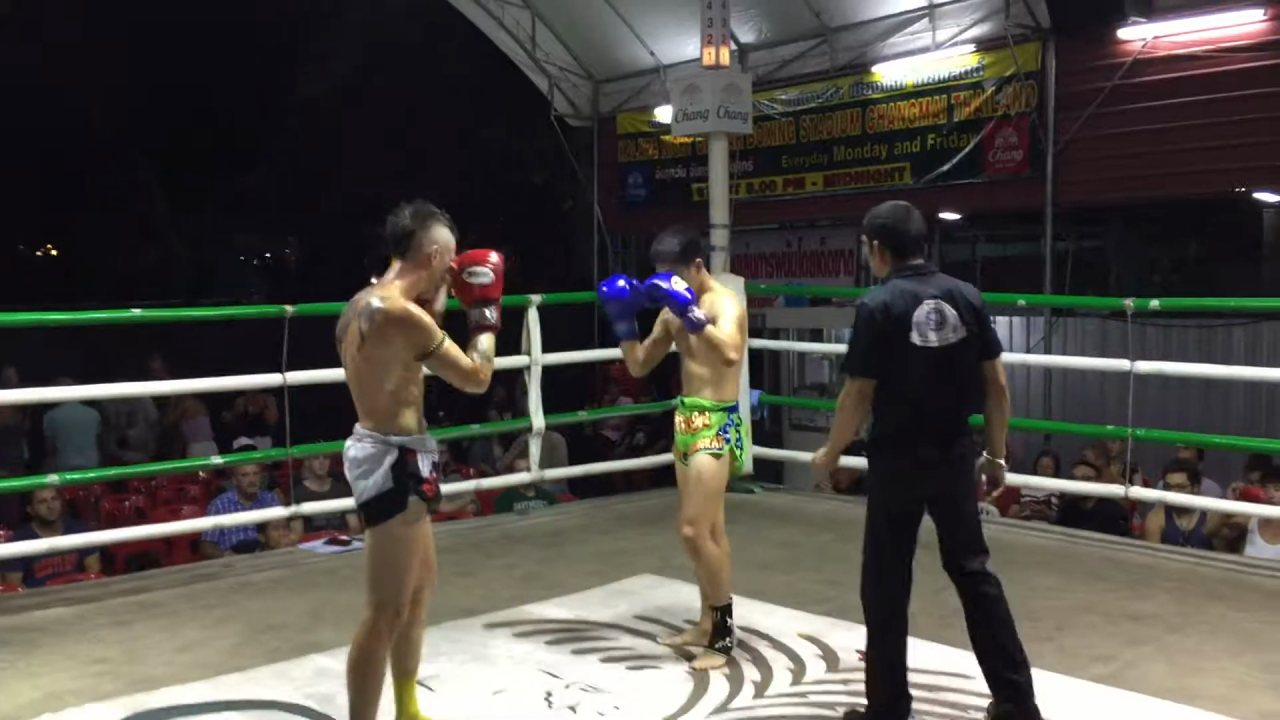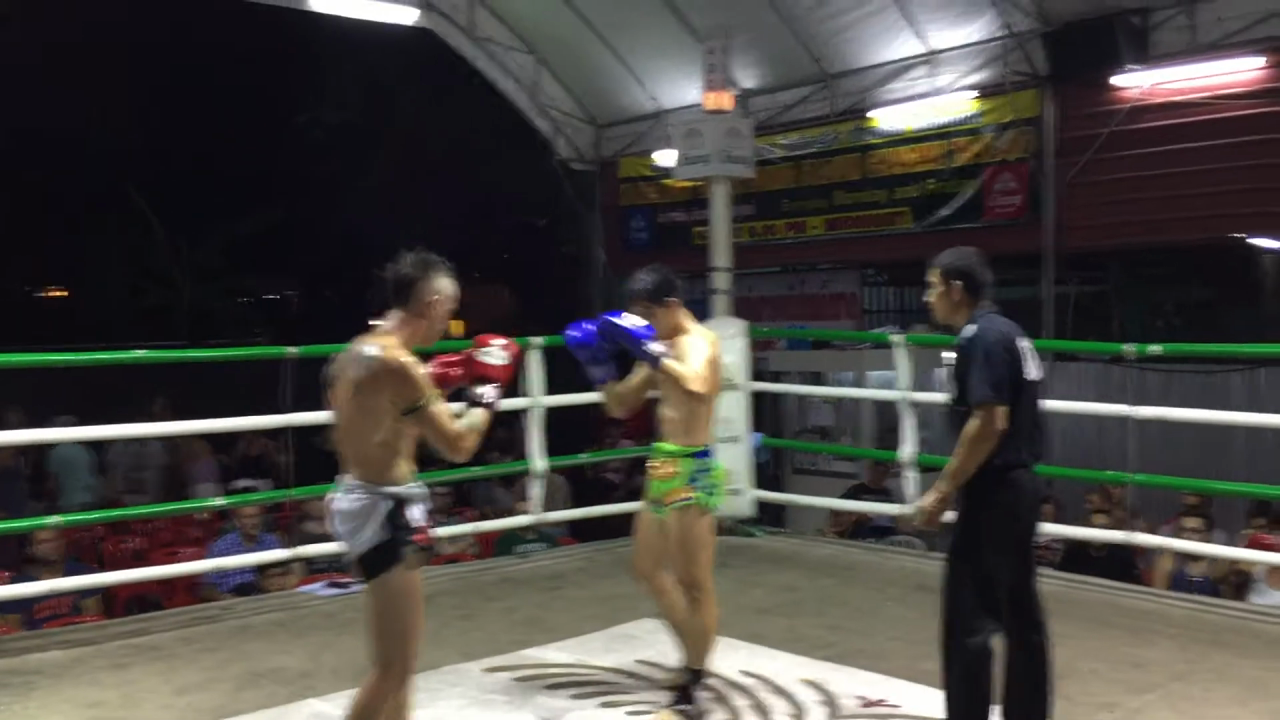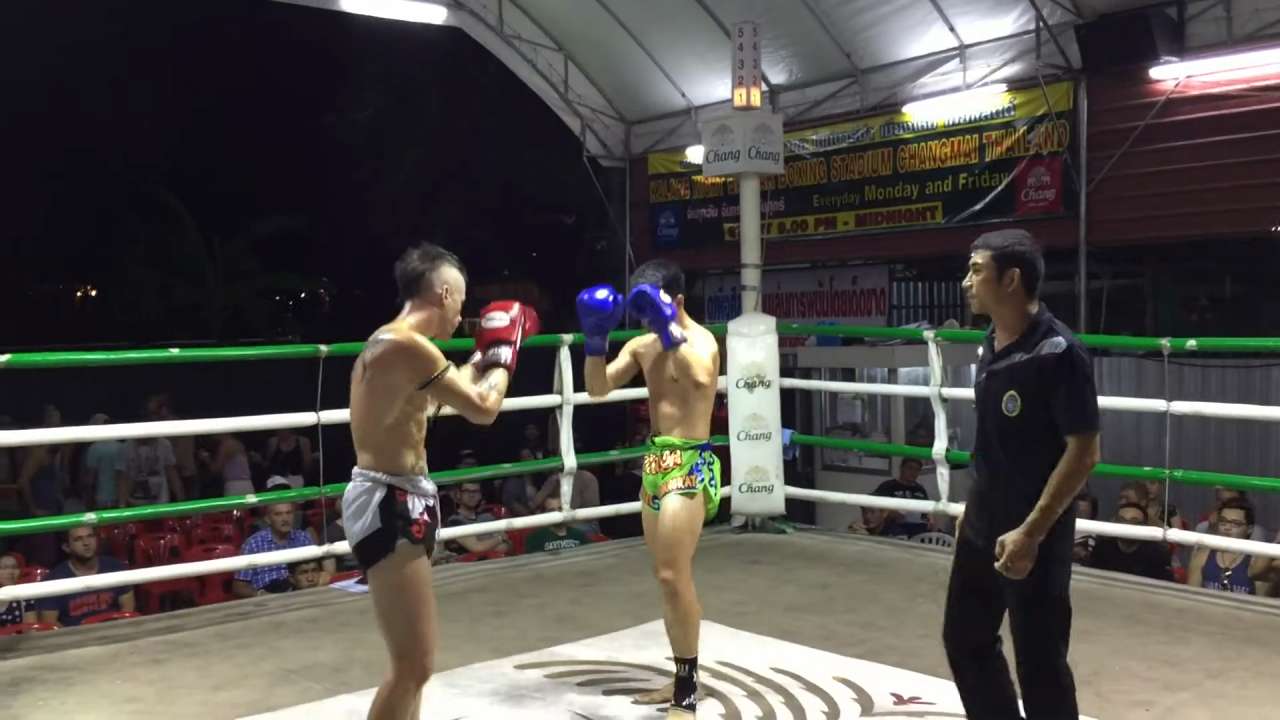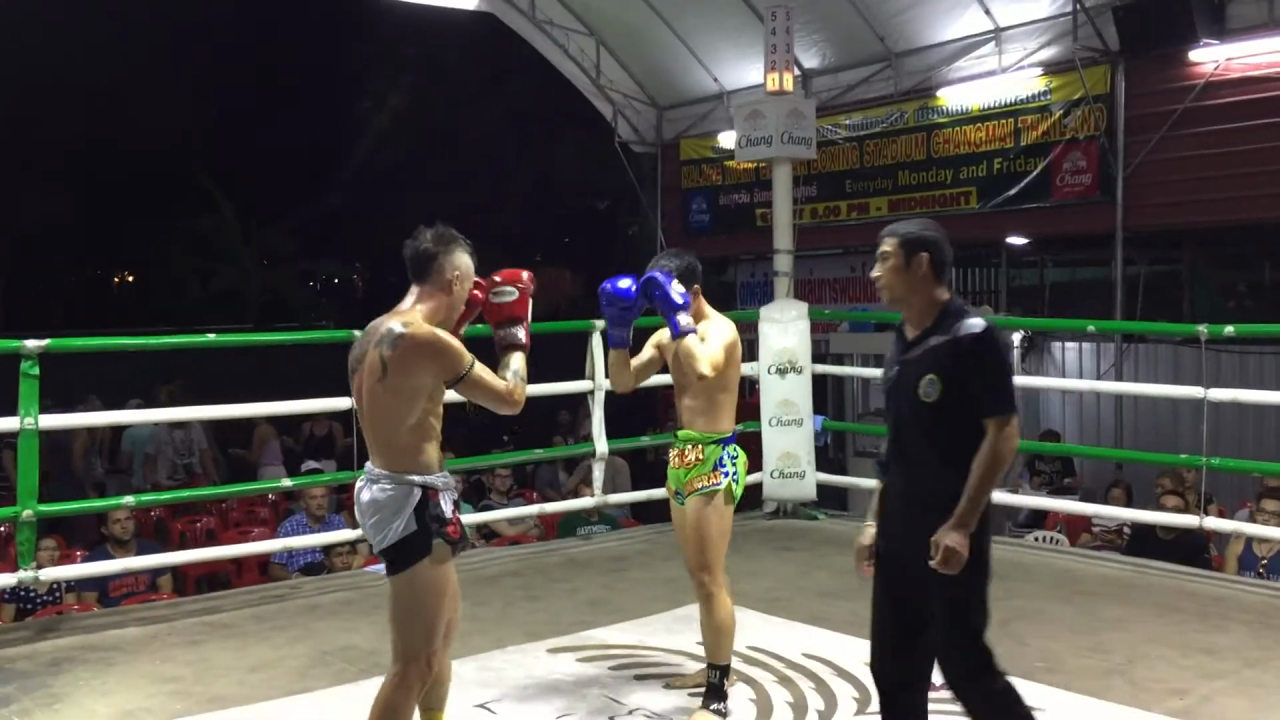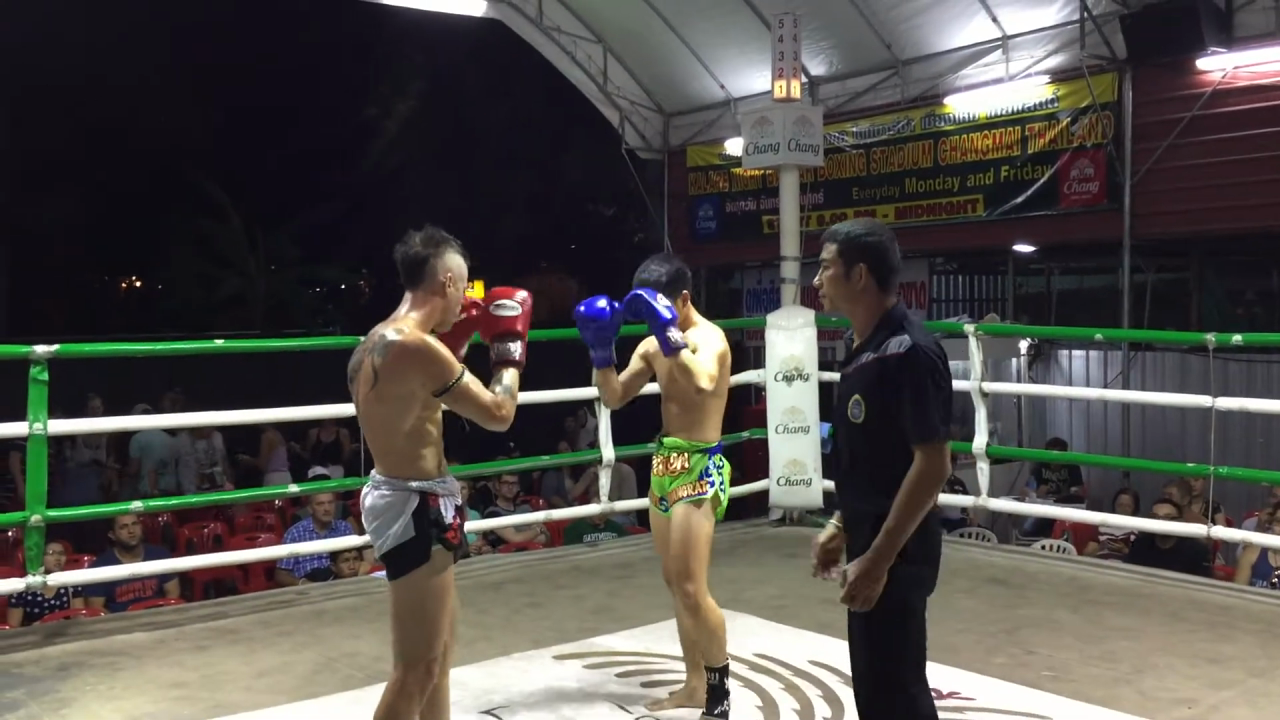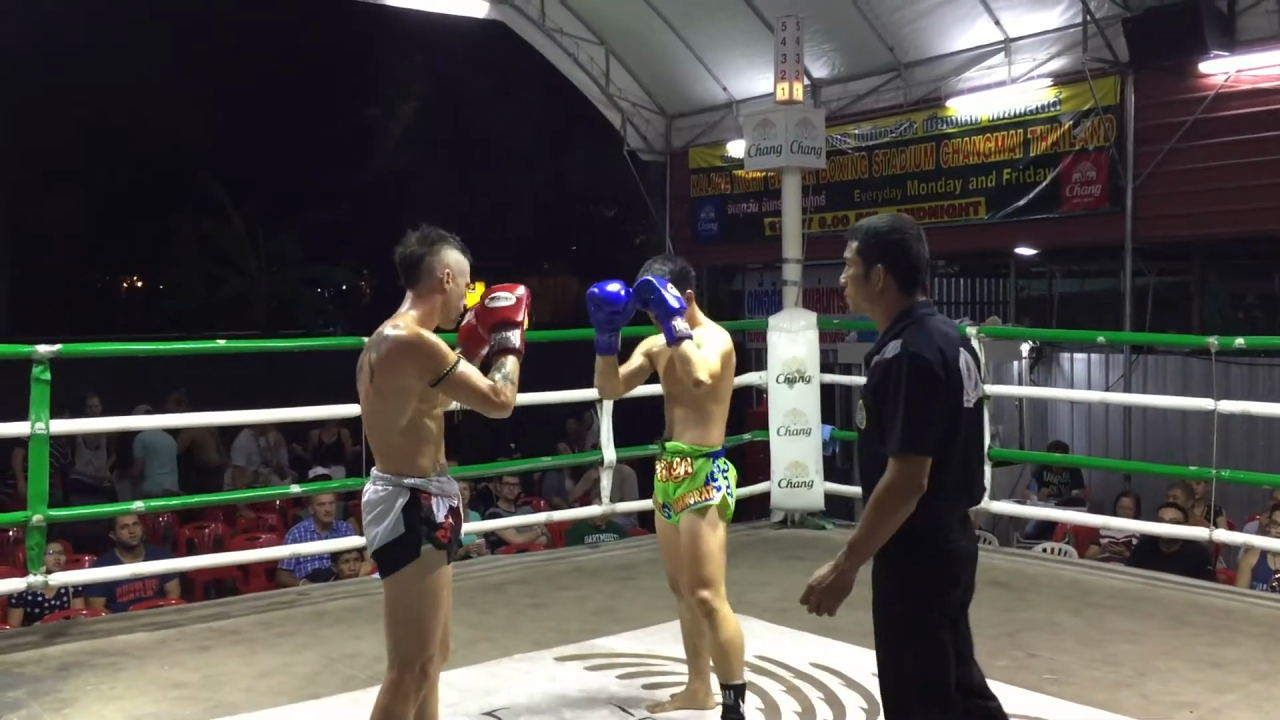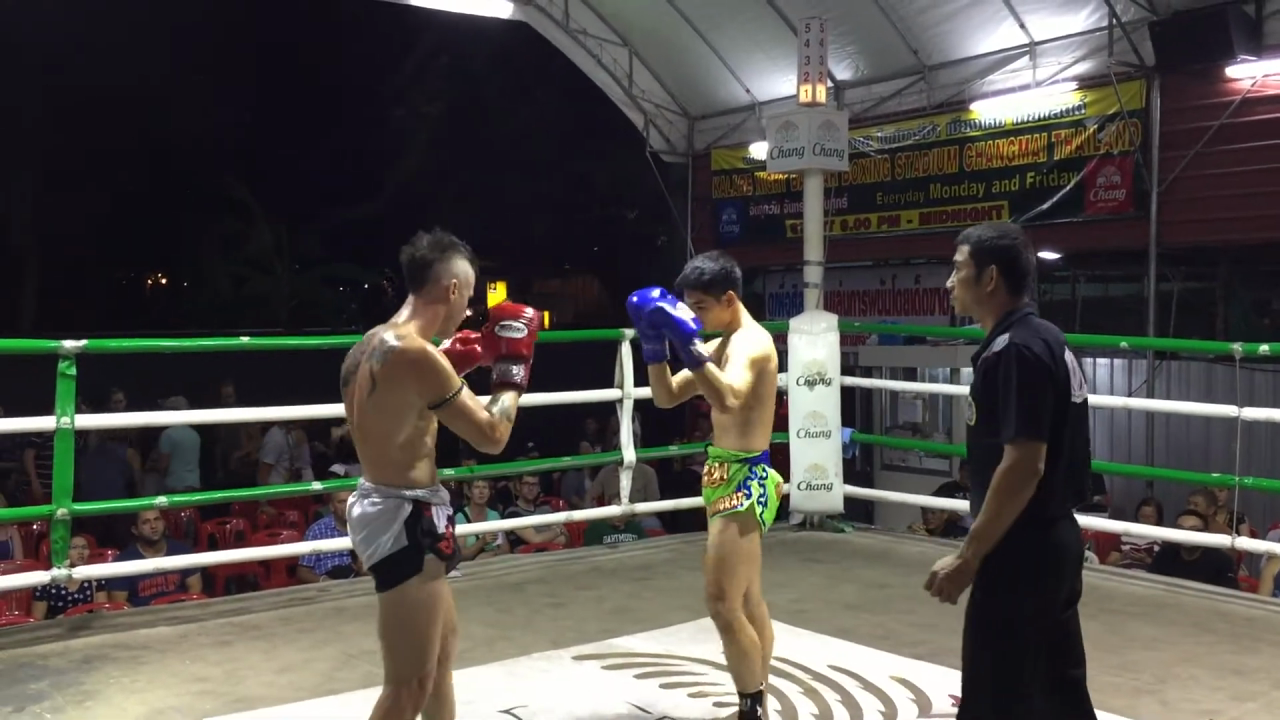
dt=0.7s
person 1, frame 1
left shoulder: (877, 306)
right shoulder: (967, 297)
left elbow: (858, 395)
right elbow: (996, 385)
left wrist: (831, 450)
right wrist: (996, 451)
left hip: (897, 458)
right hip: (954, 453)
left knee: (886, 584)
right knee: (972, 569)
person 1, frame 2
left shoulder: (980, 337)
right shoulder: (1008, 334)
left elbow: (990, 423)
left wrist: (941, 490)
left hip: (993, 493)
right hip: (1019, 488)
left knee: (969, 621)
right knee: (1020, 616)
person 1, frame 3
left shoulder: (1059, 352)
right shoulder: (992, 345)
left elbow: (1082, 452)
left wrist: (1031, 533)
left hip: (1036, 528)
right hip: (987, 518)
left knee: (1039, 655)
right knee: (964, 636)
person 1, frame 4
left shoulder: (974, 337)
right shoulder: (901, 341)
left elbow: (1002, 437)
left wrist: (960, 525)
right wrist: (876, 520)
left hip: (952, 530)
right hip: (900, 525)
left knee: (965, 663)
right knee: (893, 664)
person 1, frame 5
left shoulder: (908, 351)
right shoulder: (862, 345)
left elbow: (932, 464)
left wrist: (879, 558)
right wrist: (841, 523)
left hip: (895, 548)
right hip: (870, 537)
right knee: (874, 680)
person 1, frame 6
left shoulder: (907, 354)
right shoulder: (945, 336)
left elbow: (907, 479)
left wrist: (844, 566)
left hip: (917, 553)
right hip: (948, 542)
person 1, frame 7
left shoulder: (1014, 349)
right shoulder: (1044, 340)
left elbow: (1023, 465)
left wrist: (968, 556)
left hip: (1022, 552)
right hip: (1054, 542)
person 2, frame 1
left shoulder: (364, 303)
right shoulder: (400, 313)
right elbow: (476, 377)
left wrist: (437, 300)
right wrist: (486, 310)
left hip: (387, 452)
right hip: (395, 460)
left knee: (420, 585)
right knee: (387, 610)
person 2, frame 2
left shoulder: (355, 352)
right shoulder: (396, 365)
right elbow: (458, 445)
left wrist: (430, 383)
right wrist: (486, 388)
left hip: (358, 500)
right hip: (383, 512)
left knee: (401, 649)
right knee: (393, 666)
person 2, frame 3
left shoulder: (388, 343)
right shoulder: (407, 345)
left elbow: (442, 394)
right elbow: (483, 408)
left wrist: (488, 354)
right wrist: (503, 349)
left hip: (392, 501)
right hip: (391, 505)
left knee: (418, 646)
right knee: (413, 662)
person 2, frame 4
left shoulder: (375, 333)
right shoulder: (425, 339)
right elbow: (510, 399)
left wrist: (458, 323)
right wrist: (513, 327)
left hip: (387, 488)
right hip: (413, 500)
left knee: (443, 619)
right knee: (416, 661)
person 2, frame 5
left shoulder: (377, 341)
right shoulder: (415, 346)
right elbow: (498, 414)
left wrist: (457, 338)
right wrist: (509, 341)
left hip: (400, 498)
right hip: (417, 508)
left knee: (438, 648)
right knee: (417, 668)
person 2, frame 6
left shoulder: (396, 340)
right shoulder: (412, 342)
right elbow: (498, 400)
left wrist: (476, 343)
right wrist: (507, 333)
left hip: (423, 506)
right hip: (414, 508)
left knee: (432, 654)
right knee: (410, 670)
person 2, frame 7
left shoulder: (371, 344)
right shoulder: (416, 355)
right elbow: (492, 436)
left wrist: (449, 367)
right wrist: (511, 364)
left hip: (385, 508)
right hip: (407, 520)
left knee: (443, 644)
person 3, frame 1
left shoulder: (726, 303)
right shoulder: (671, 313)
left elbow: (730, 354)
right elbow: (638, 367)
left wrist: (691, 311)
right wrist: (623, 320)
left hip: (718, 424)
right hip: (687, 421)
left knee: (693, 531)
right knee: (707, 530)
left ankle: (724, 630)
right ankle: (708, 623)
person 3, frame 2
left shoulder: (700, 344)
right shoulder: (659, 350)
left elbow: (697, 388)
right elbow: (619, 405)
left wrist: (649, 345)
right wrist: (597, 361)
left hip: (691, 471)
right hip: (662, 468)
left knee: (694, 585)
right knee: (648, 570)
right ankle: (696, 660)
person 3, frame 3
left shoulder: (700, 339)
right shoulder: (642, 346)
left elbow: (701, 379)
right elbow: (597, 387)
left wrist: (669, 326)
right wrist: (595, 338)
left hip: (689, 464)
right hip: (655, 464)
left knee: (673, 576)
right knee: (669, 578)
right ankle: (683, 680)
person 3, frame 4
left shoulder: (718, 329)
right shoulder: (667, 336)
left elbow: (704, 370)
right elbow: (622, 382)
left wrist: (677, 315)
right wrist: (618, 328)
left hip: (715, 460)
right hip: (682, 457)
left knee: (707, 578)
right knee: (702, 573)
right ankle: (717, 665)
person 3, frame 5
left shoulder: (709, 338)
right shoulder: (651, 346)
left elbow: (703, 385)
right elbow: (613, 397)
left wrist: (669, 331)
right wrist: (600, 348)
left hip: (699, 468)
right hip: (665, 466)
left knee: (690, 586)
right knee: (675, 584)
person 3, frame 6
left shoulder: (713, 338)
right shoulder: (654, 346)
left elbow: (701, 378)
right elbow: (608, 388)
left wrist: (673, 323)
right wrist: (606, 332)
left hip: (703, 474)
right hip: (668, 471)
left knee: (706, 595)
right knee: (681, 589)
person 3, frame 7
left shoulder: (753, 344)
right shoulder: (718, 346)
left elbow: (728, 399)
right elbow: (666, 397)
left wrist: (688, 341)
right wrist: (653, 343)
left hip: (744, 478)
right hip: (723, 476)
left knee: (723, 603)
right knee: (745, 600)
